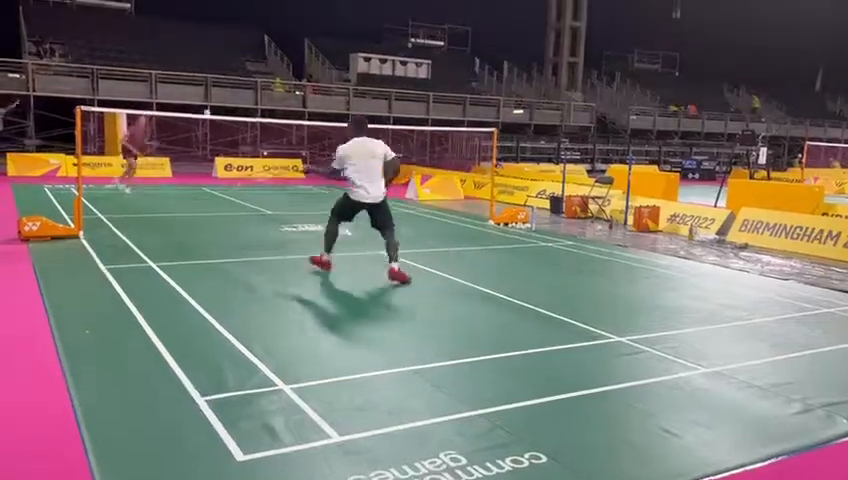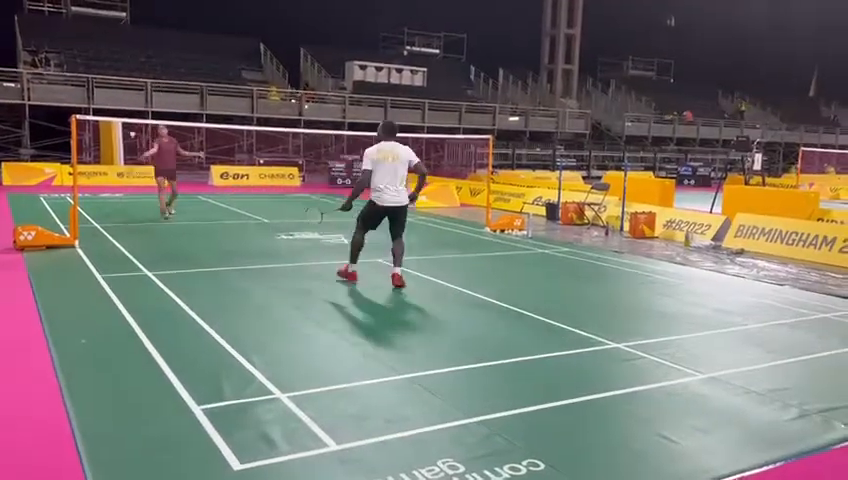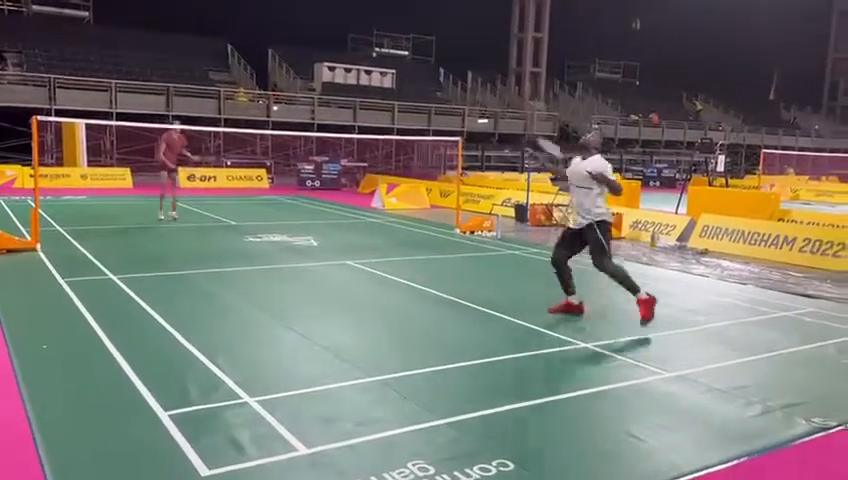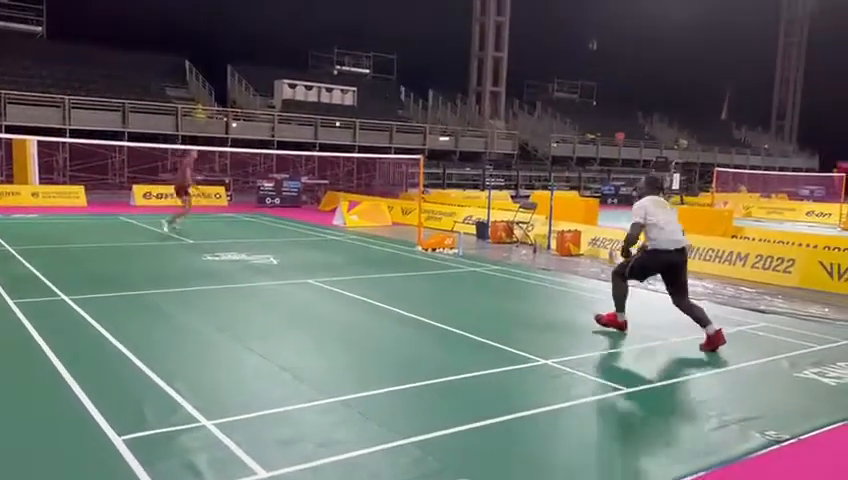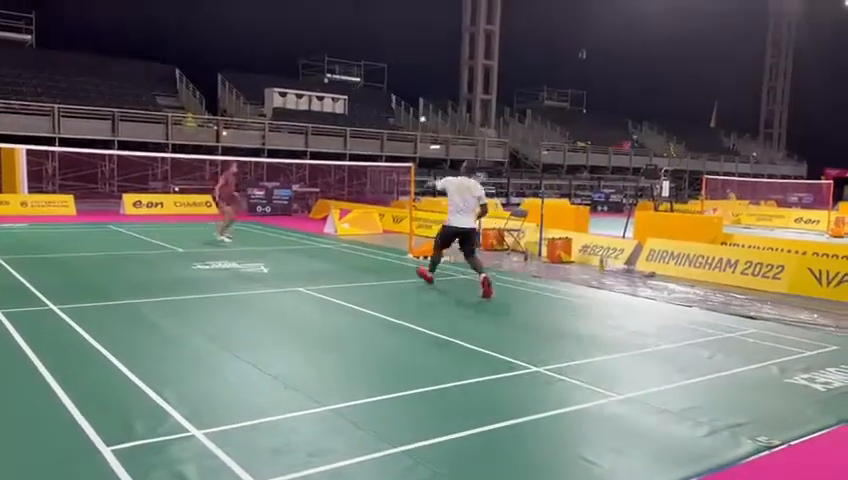
dt=1s
person 1, frame 1
left shoulder: (343, 149)
right shoulder: (379, 145)
left elbow: (333, 172)
right elbow: (396, 167)
right wrist: (385, 183)
left hip: (354, 196)
right hip: (377, 197)
left knee: (333, 220)
right knee: (389, 233)
left ankle: (325, 258)
right ankle: (394, 267)
person 1, frame 2
left shoulder: (371, 152)
right shoulder: (405, 150)
left elbow: (364, 181)
right elbow: (423, 172)
left wrist: (349, 201)
right wrist: (415, 193)
left hip: (379, 201)
right hip: (401, 202)
left knee: (360, 230)
right knee: (397, 237)
left ankle: (351, 269)
right ankle: (397, 273)
person 1, frame 3
left shoulder: (599, 164)
right shoulder: (576, 161)
left elbow: (617, 191)
right elbow: (567, 175)
left wrist: (603, 179)
right wrist: (550, 168)
left hip: (597, 221)
right hip: (578, 222)
left knee: (602, 264)
right knee: (557, 258)
left ankle: (643, 299)
right ankle: (572, 302)
person 1, frame 4
left shoulder: (642, 205)
right shoulder: (668, 207)
left elbow: (633, 234)
left wrist: (626, 252)
left hip: (659, 251)
right hip: (679, 252)
left knee: (619, 274)
right knee: (682, 300)
left ankle: (619, 319)
right ankle: (713, 332)
person 1, frame 5
left shoulder: (450, 181)
right shoulder: (478, 187)
left elbow: (433, 186)
right elbow: (484, 210)
left hip: (452, 225)
right hip: (470, 228)
left knee: (438, 248)
right knee: (471, 256)
left ankle: (429, 274)
right ankle: (484, 278)
